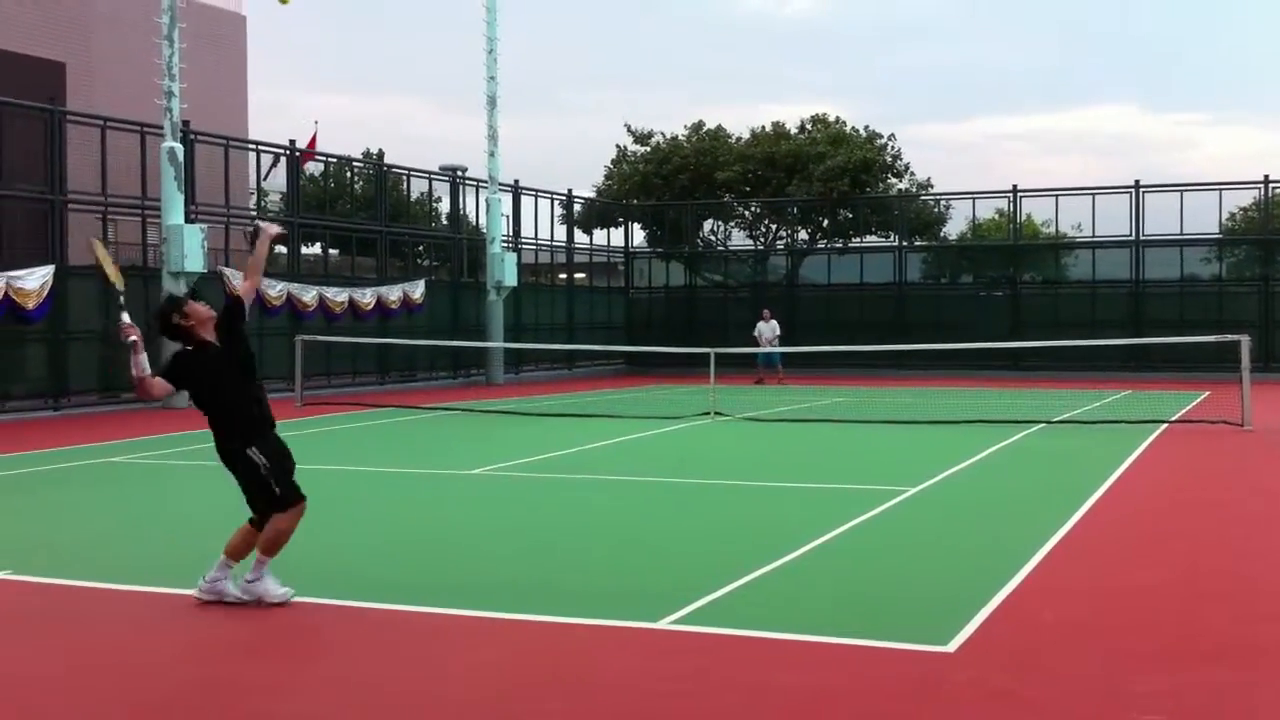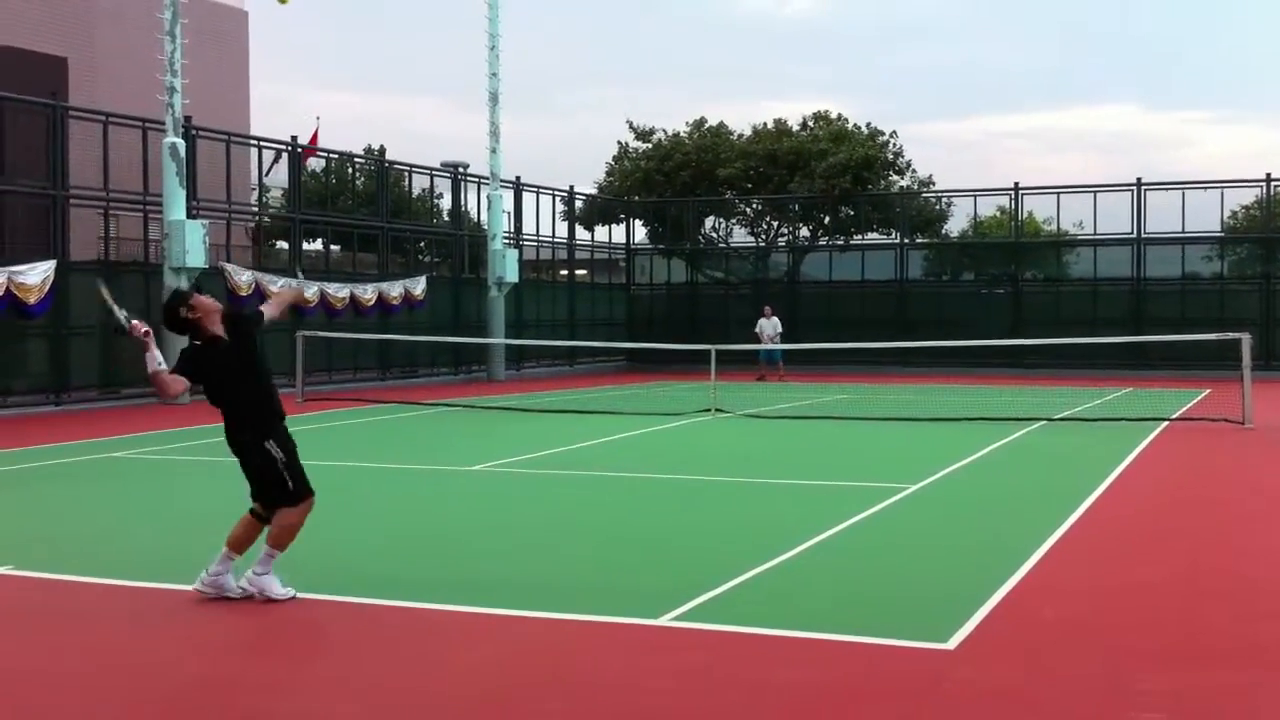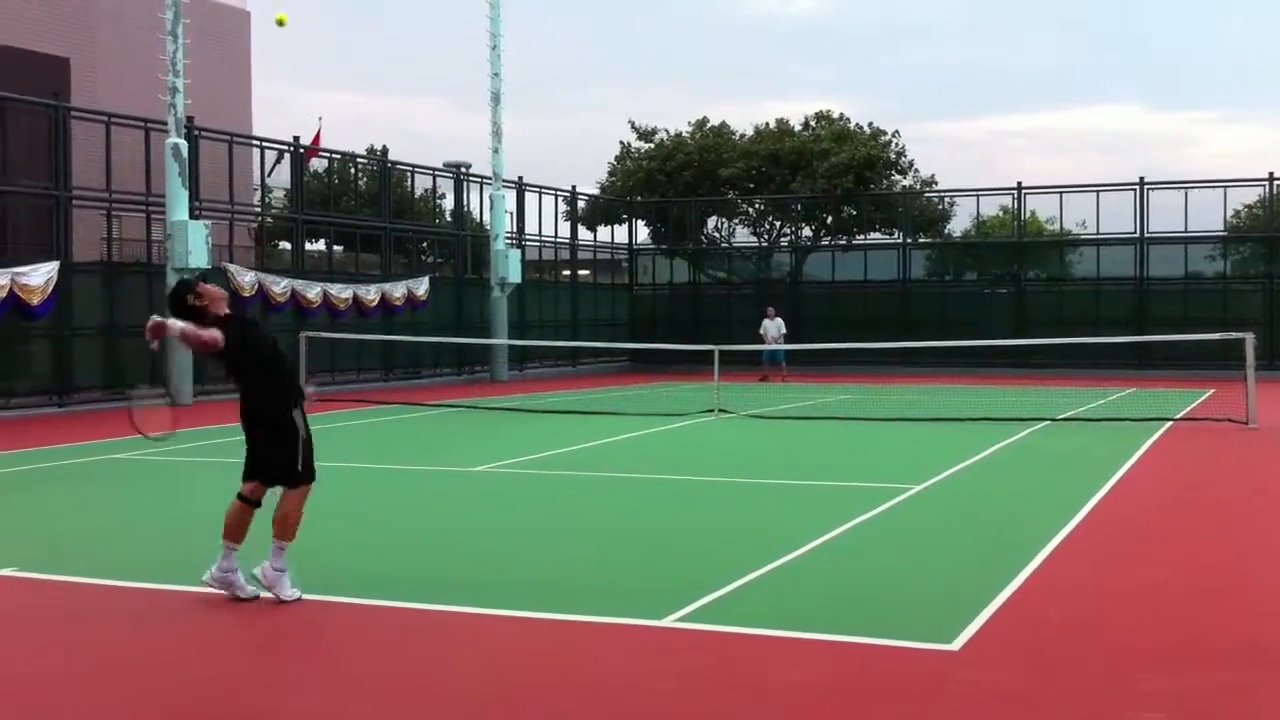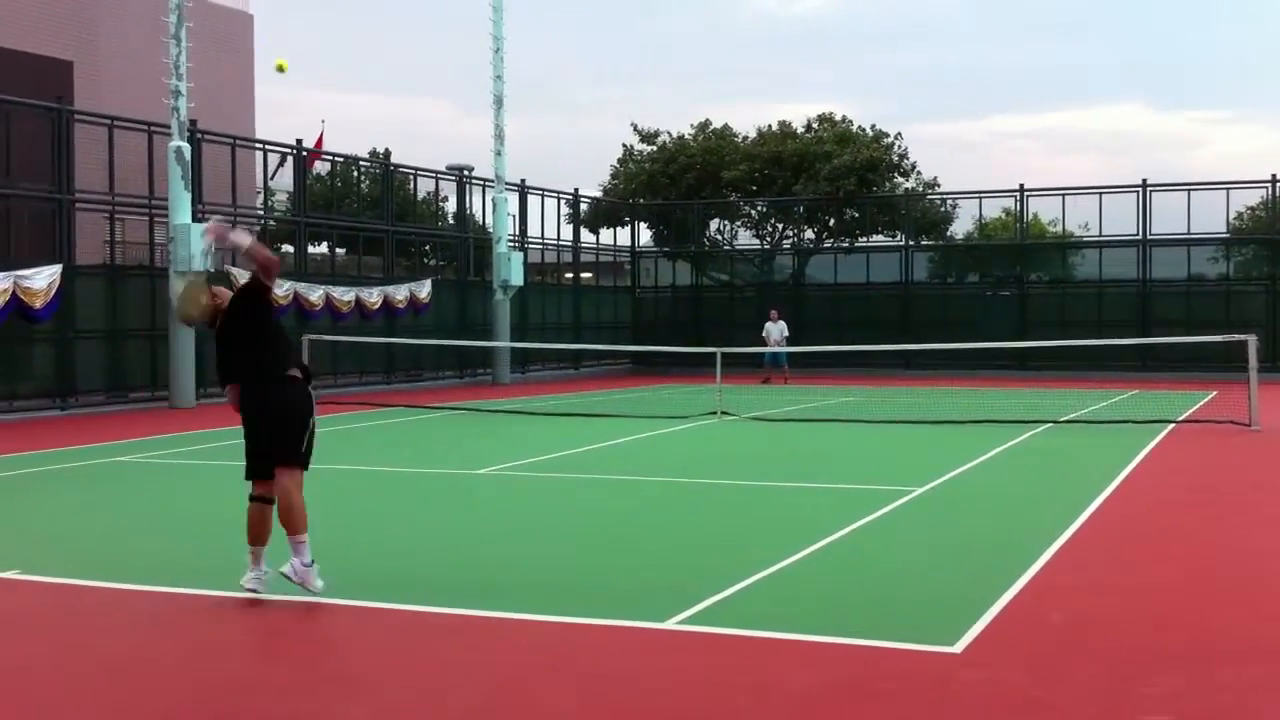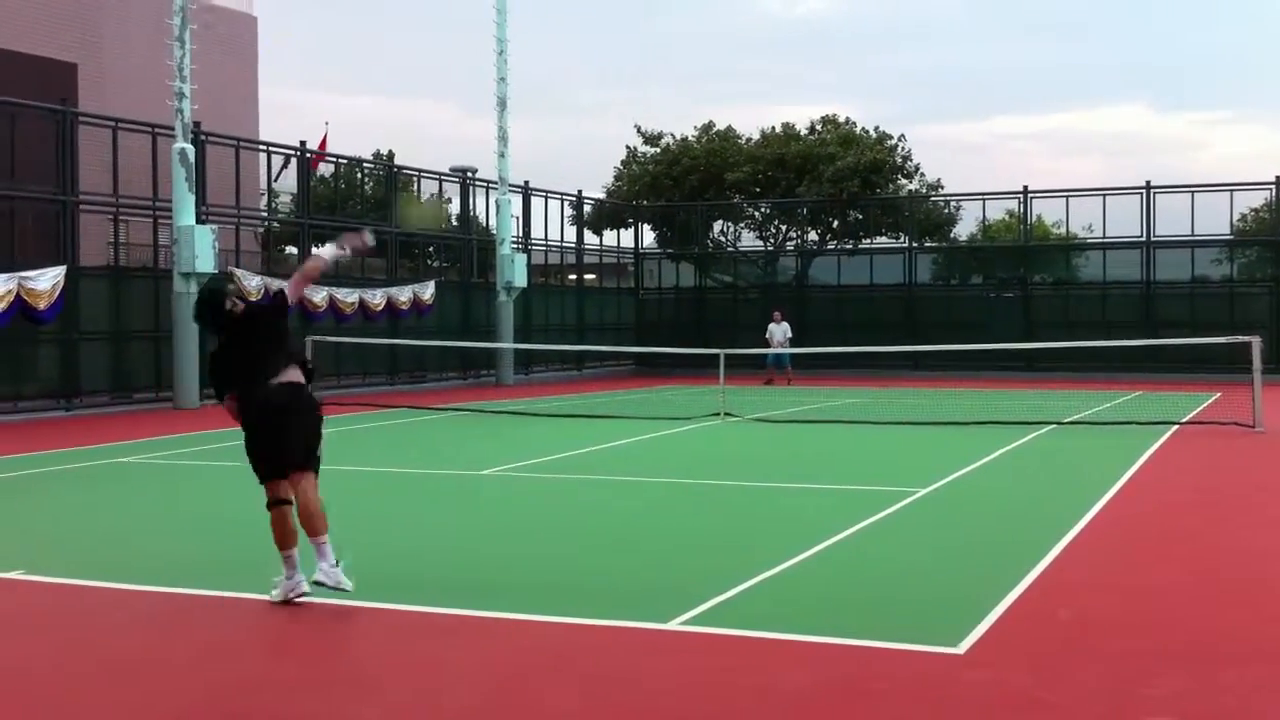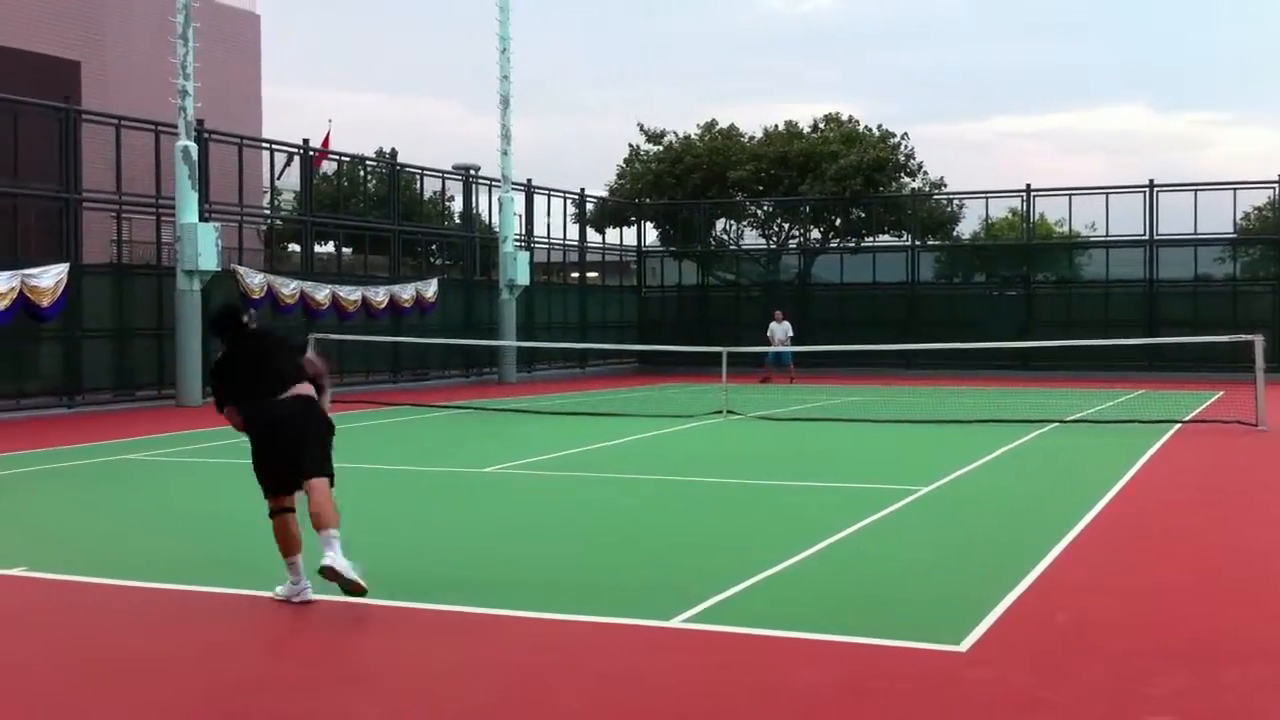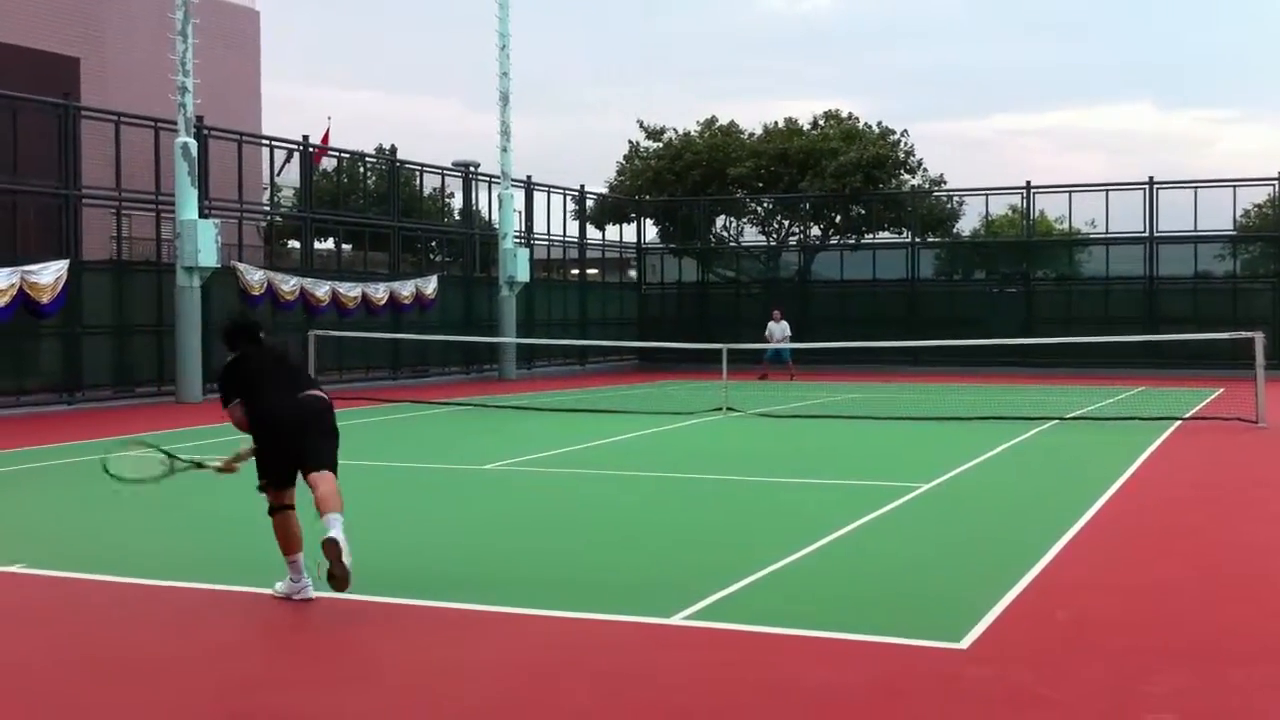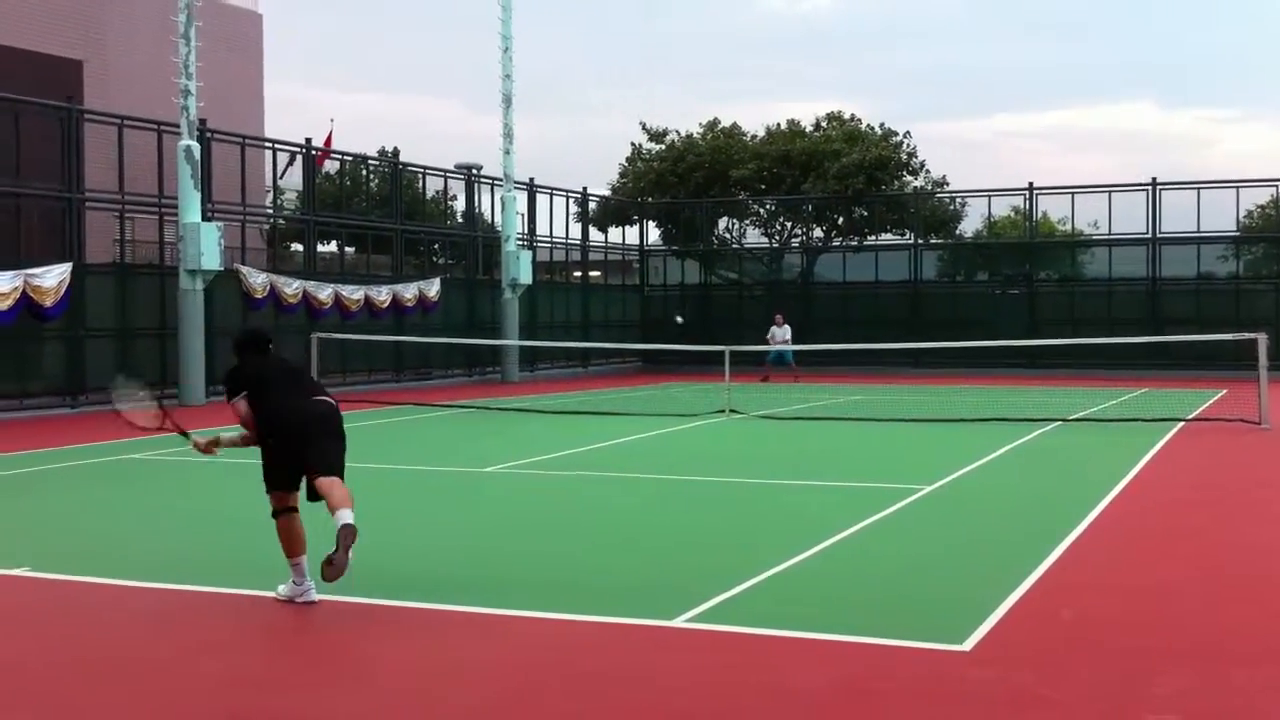
dt=0.1s
person 1, frame 1
left shoulder: (227, 326)
right shoulder: (186, 360)
left elbow: (250, 281)
right elbow: (150, 391)
left wrist: (264, 238)
right wrist: (136, 348)
left hip: (262, 438)
right hip: (244, 444)
left knee: (267, 513)
right knee: (291, 506)
left ankle: (216, 580)
right ankle: (256, 579)
person 1, frame 2
left shoulder: (238, 324)
right shoulder: (196, 356)
left elbow: (270, 309)
right elbow: (168, 388)
left wrist: (291, 294)
right wrist: (149, 348)
left hip: (268, 430)
right hip: (256, 433)
left knee: (266, 507)
right knee: (299, 500)
left ankle: (216, 574)
right ankle: (261, 574)
person 1, frame 3
left shoulder: (235, 324)
right shoulder: (222, 327)
right elbow: (207, 339)
left hip: (258, 412)
right hip: (280, 410)
left knee: (254, 487)
right knee: (296, 487)
left ankle: (224, 569)
right ankle: (275, 571)
person 1, frame 4
left shoulder: (223, 344)
right shoulder: (245, 304)
left elbow: (234, 399)
right elbow: (269, 263)
right wrist: (235, 237)
left hip: (256, 405)
right hip: (288, 395)
left knee: (261, 487)
right knee: (288, 475)
left ankle: (256, 570)
right ankle: (302, 563)
person 1, frame 5
left shoulder: (218, 357)
right shoulder: (261, 314)
left elbow: (231, 409)
right elbow: (302, 276)
right wrist: (341, 247)
left hip: (255, 412)
right hip: (293, 398)
left knee: (278, 491)
right knee: (304, 479)
left ankle: (291, 580)
right ankle: (327, 565)
person 1, frame 6
left shoulder: (220, 368)
right shoulder: (271, 342)
left elbow: (234, 418)
right elbow: (313, 366)
right wrist: (324, 394)
left hip: (263, 423)
right hip: (301, 410)
left knee: (279, 502)
right knee: (317, 482)
left ankle: (297, 583)
right ankle: (333, 554)
person 1, frame 7
left shoulder: (230, 371)
right shoulder: (280, 359)
left elbow: (239, 419)
right wrist: (241, 456)
left hip: (274, 422)
right hip: (316, 408)
left knee: (279, 499)
right knee: (322, 475)
left ankle: (297, 581)
right ankle: (334, 533)
person 1, frame 8
left shoulder: (238, 375)
right shoulder: (288, 366)
left elbow: (245, 415)
right wrist: (218, 441)
left hip: (282, 423)
right hip: (323, 414)
left knee: (283, 500)
right knee: (327, 478)
left ankle: (300, 583)
right ankle: (344, 524)
